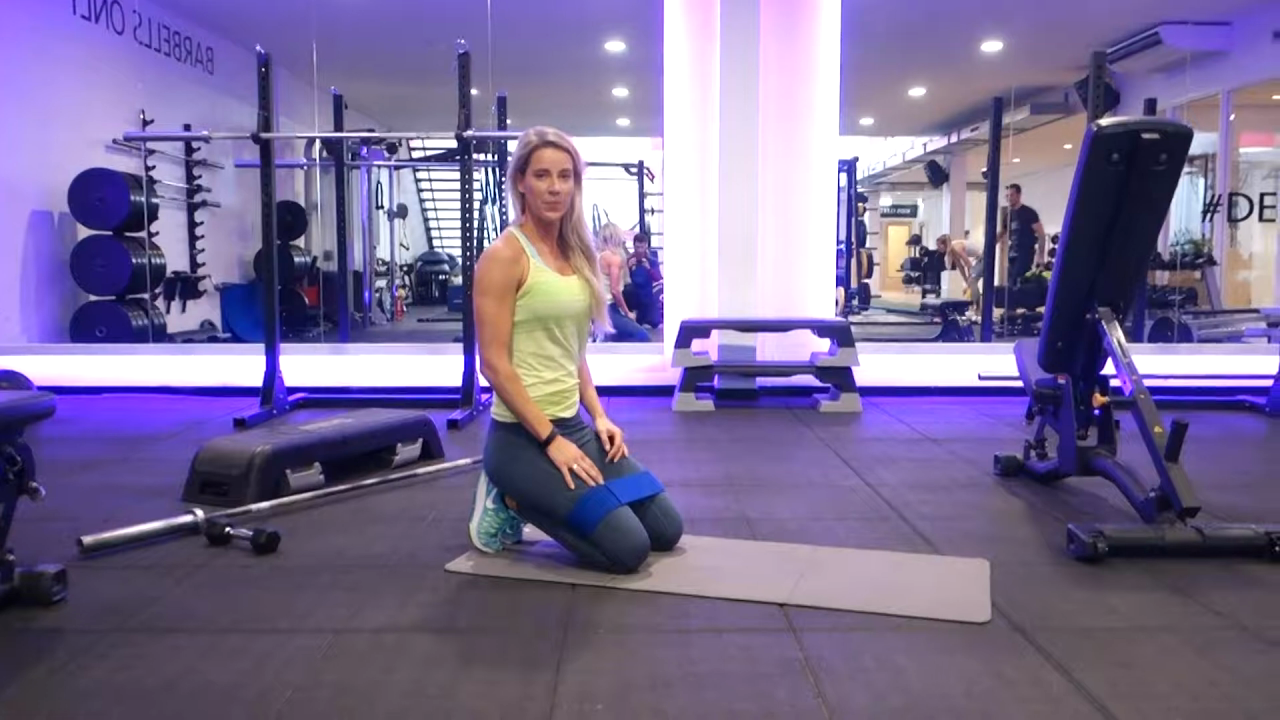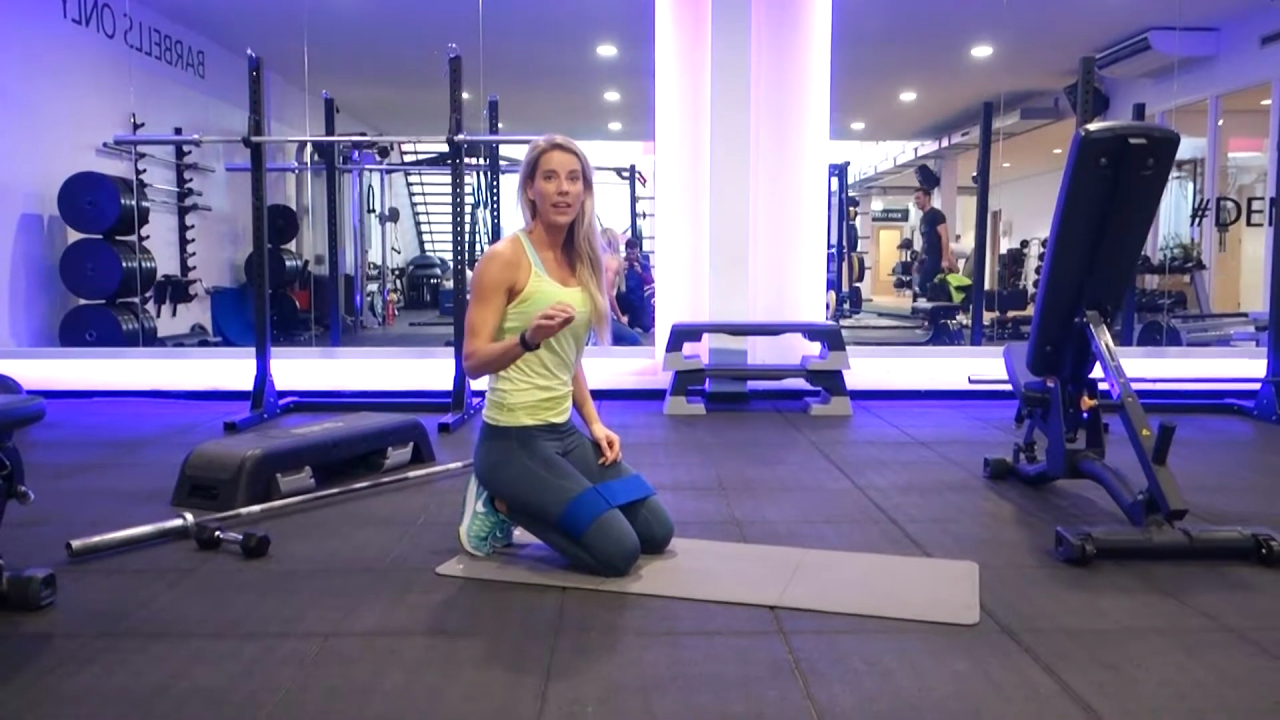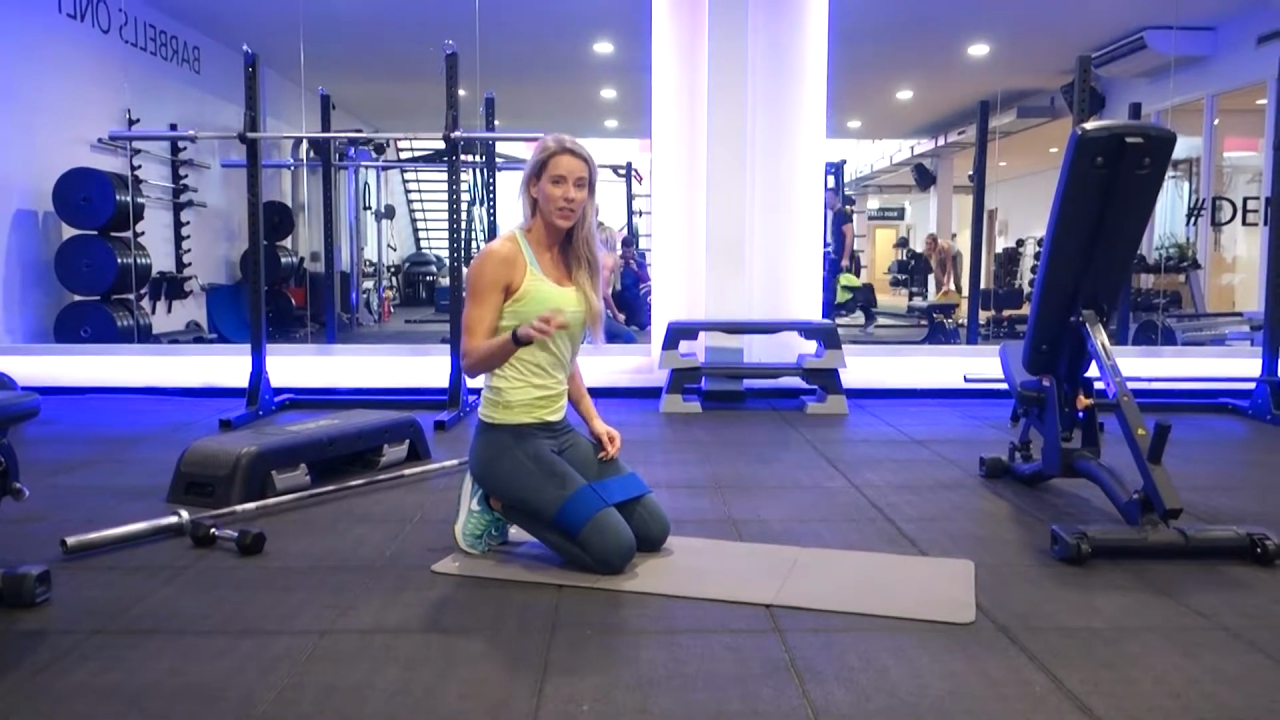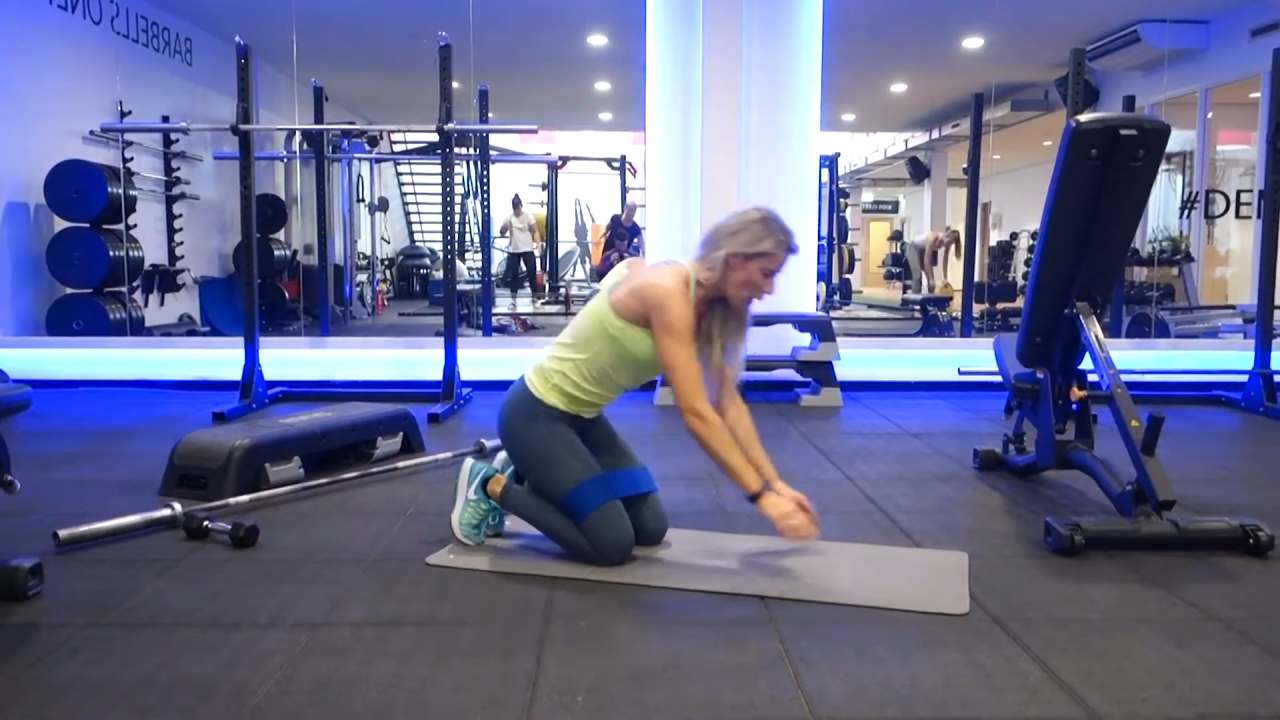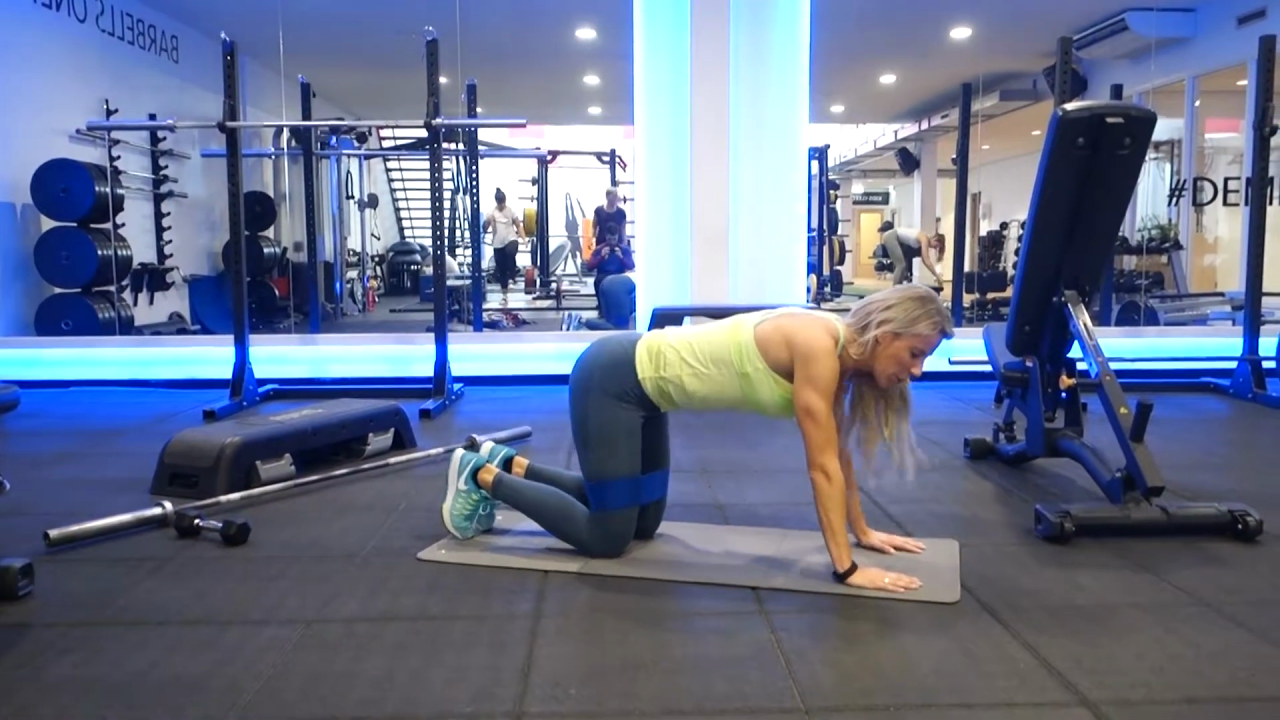
dt=1s
person 1, frame 1
left shoulder: (576, 252)
right shoulder: (504, 256)
right elbow: (494, 364)
left wrist: (598, 416)
right wrist: (551, 441)
left hip: (572, 425)
right hip: (522, 436)
left knee: (666, 530)
right knee: (627, 548)
left ankle: (531, 499)
right ankle: (510, 505)
person 1, frame 2
left shoulder: (581, 260)
right shoulder: (504, 259)
right elbow: (474, 360)
left wrist: (594, 422)
right wrist: (529, 338)
left hip: (564, 432)
right hip: (511, 440)
left knee: (656, 533)
right knee: (618, 551)
left ankle: (525, 503)
right ankle: (500, 507)
person 1, frame 3
left shoulder: (578, 261)
right shoulder: (500, 256)
right elbow: (472, 361)
left wrist: (593, 420)
right wrist: (519, 334)
left hip: (560, 431)
right hip: (507, 438)
left knee: (652, 532)
right knee: (613, 550)
left ankle: (520, 499)
right ankle: (495, 505)
person 1, frame 4
left shoulder: (711, 306)
right shoulder: (668, 292)
left elbow: (728, 403)
right elbow: (695, 411)
left wrist: (774, 483)
right wrist: (759, 496)
left hip: (582, 415)
right hip: (536, 414)
left knee: (650, 528)
right knee: (612, 544)
left ankle: (522, 472)
right ankle: (493, 487)
person 1, frame 5
left shoulder: (839, 353)
right shoulder: (818, 345)
left elbow: (839, 453)
right elbow: (823, 467)
left wrist: (863, 532)
right wrist: (847, 568)
left hip: (640, 380)
right hip: (611, 378)
left knee: (643, 522)
right knee: (607, 537)
left ankle: (509, 464)
right ankle: (482, 477)
